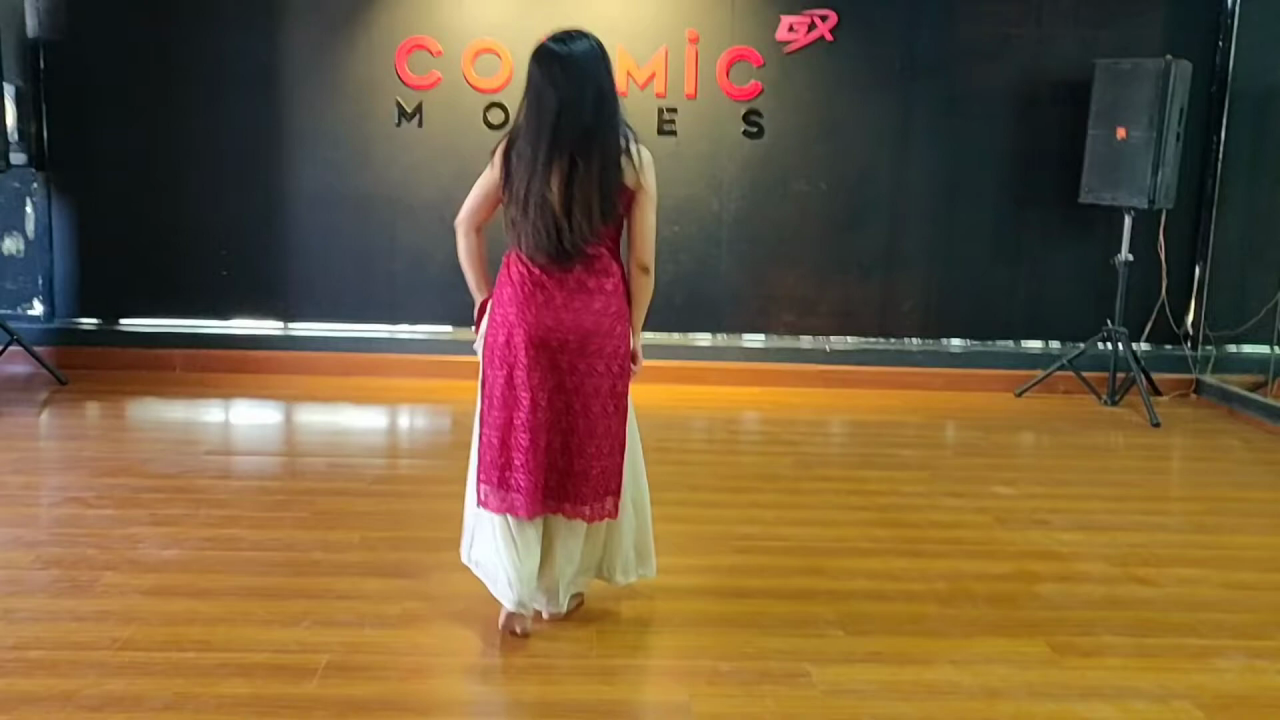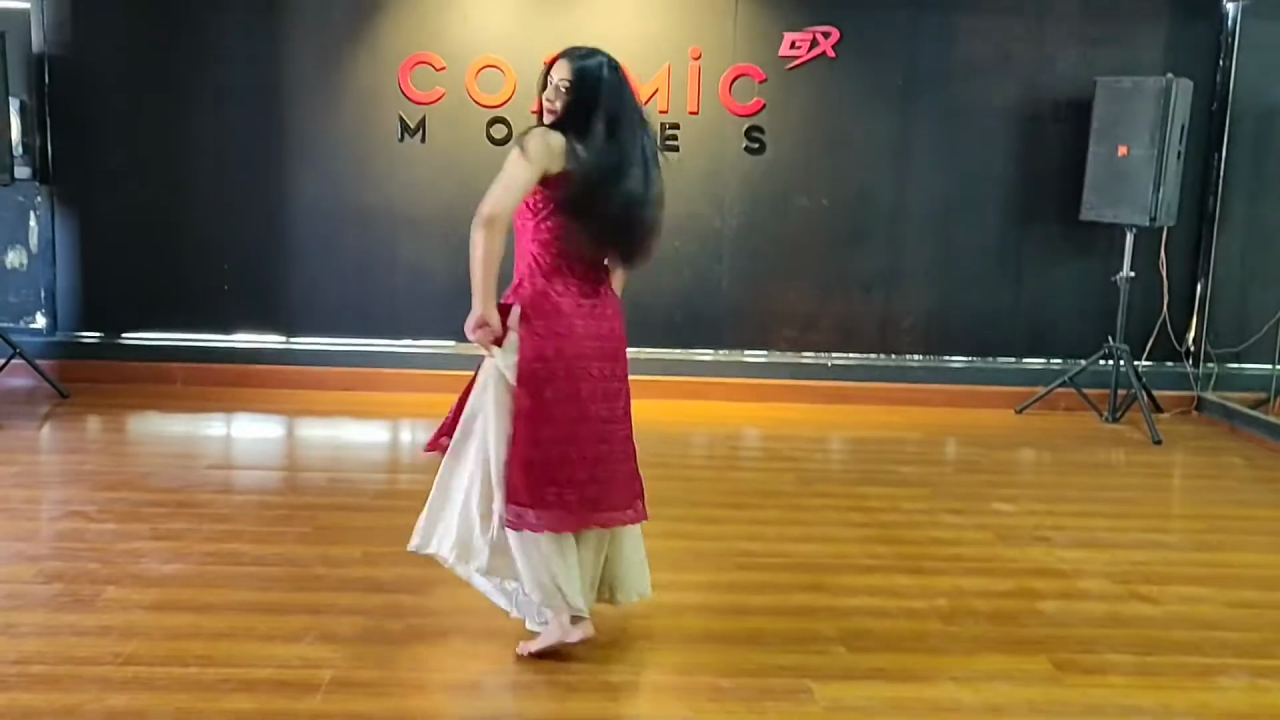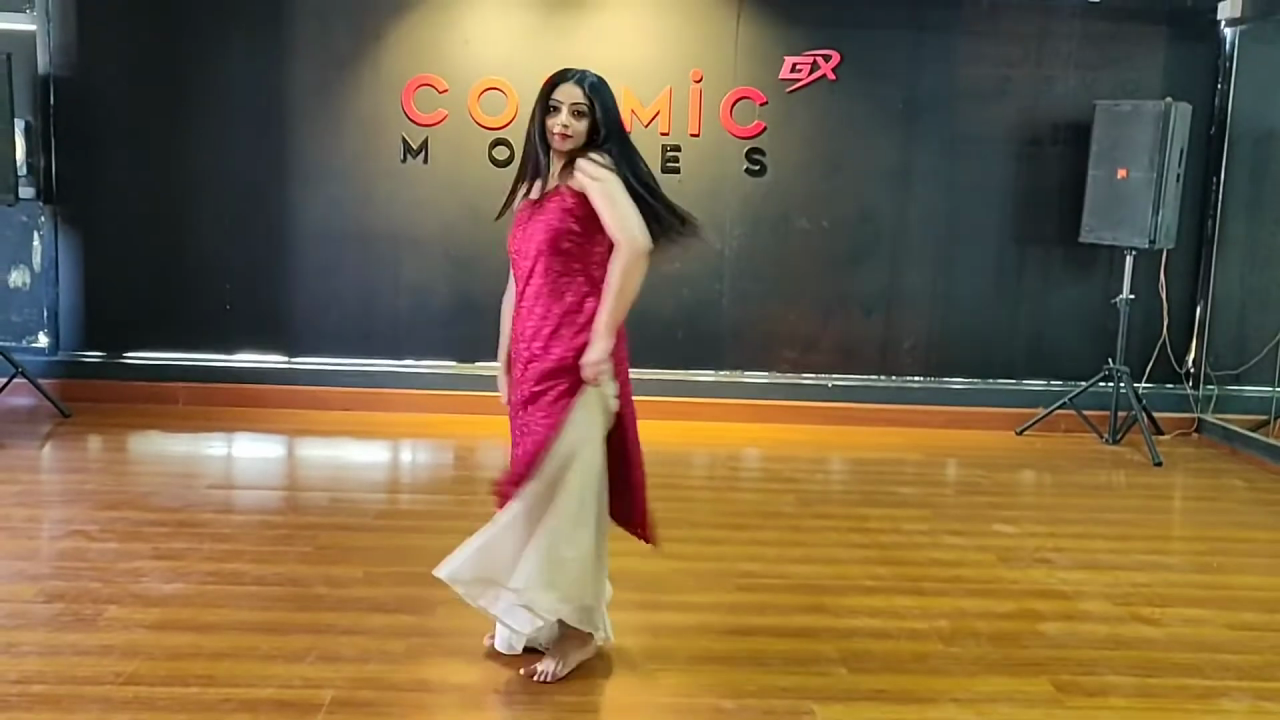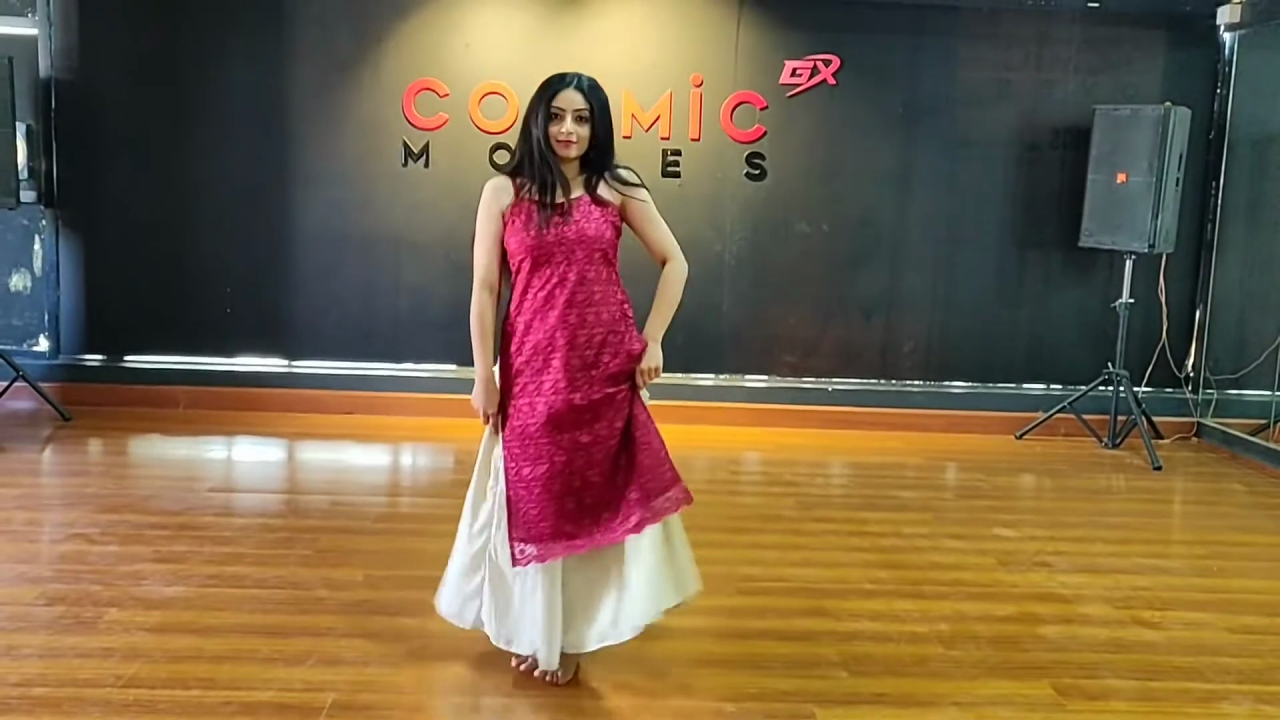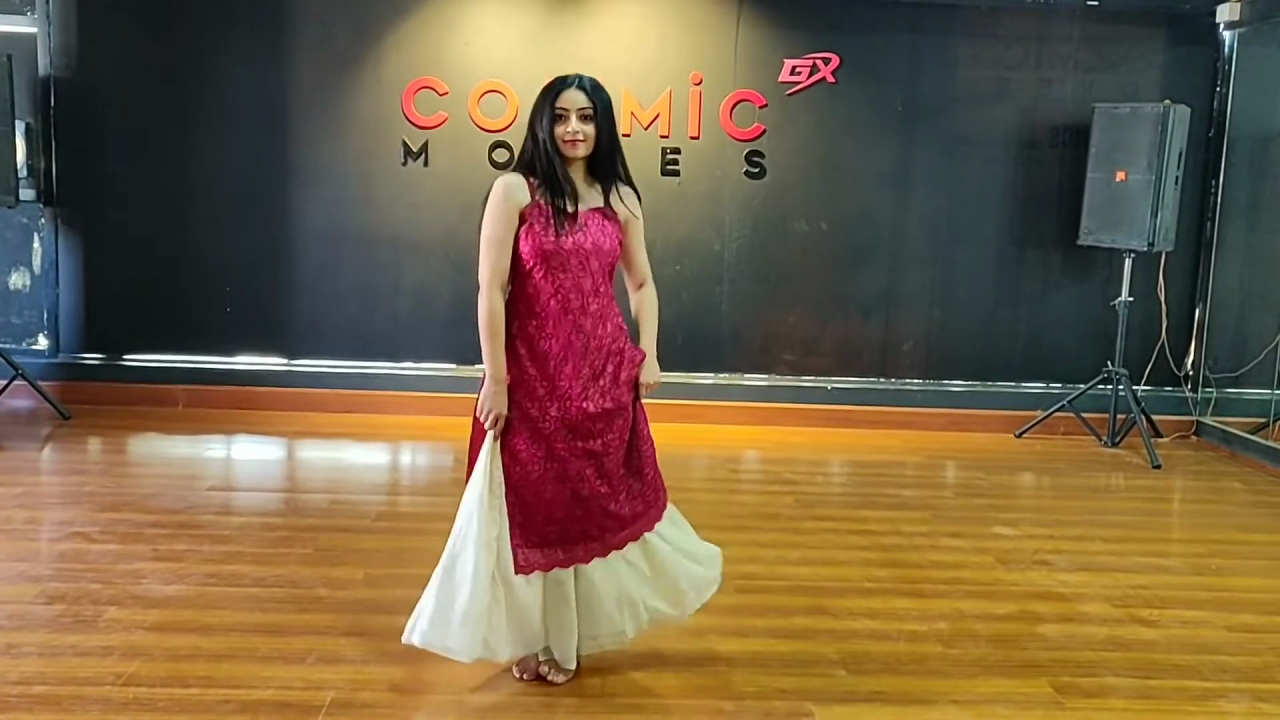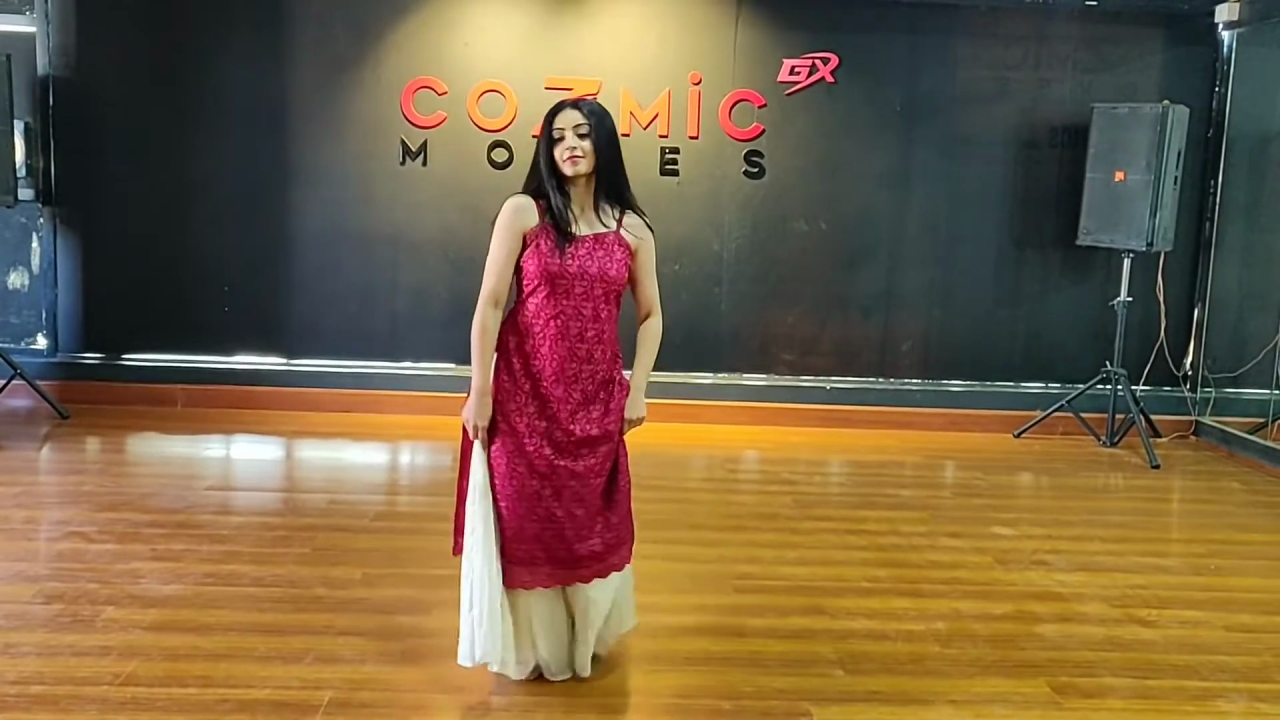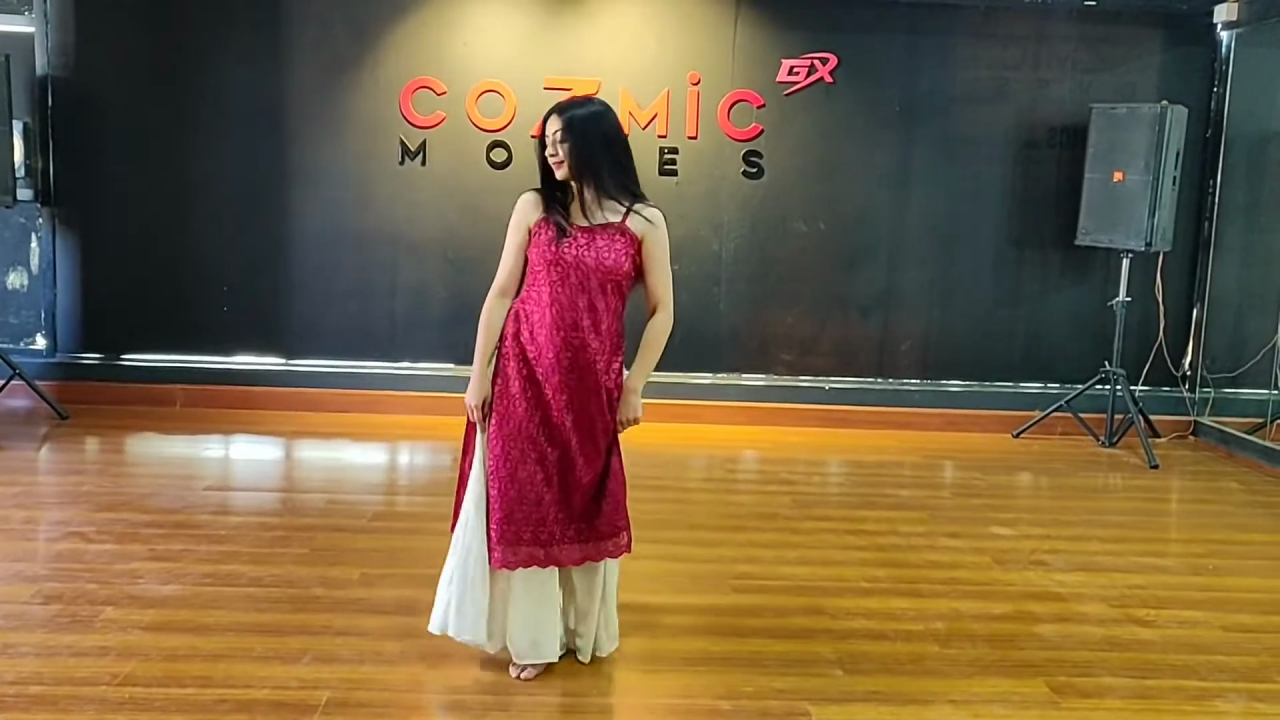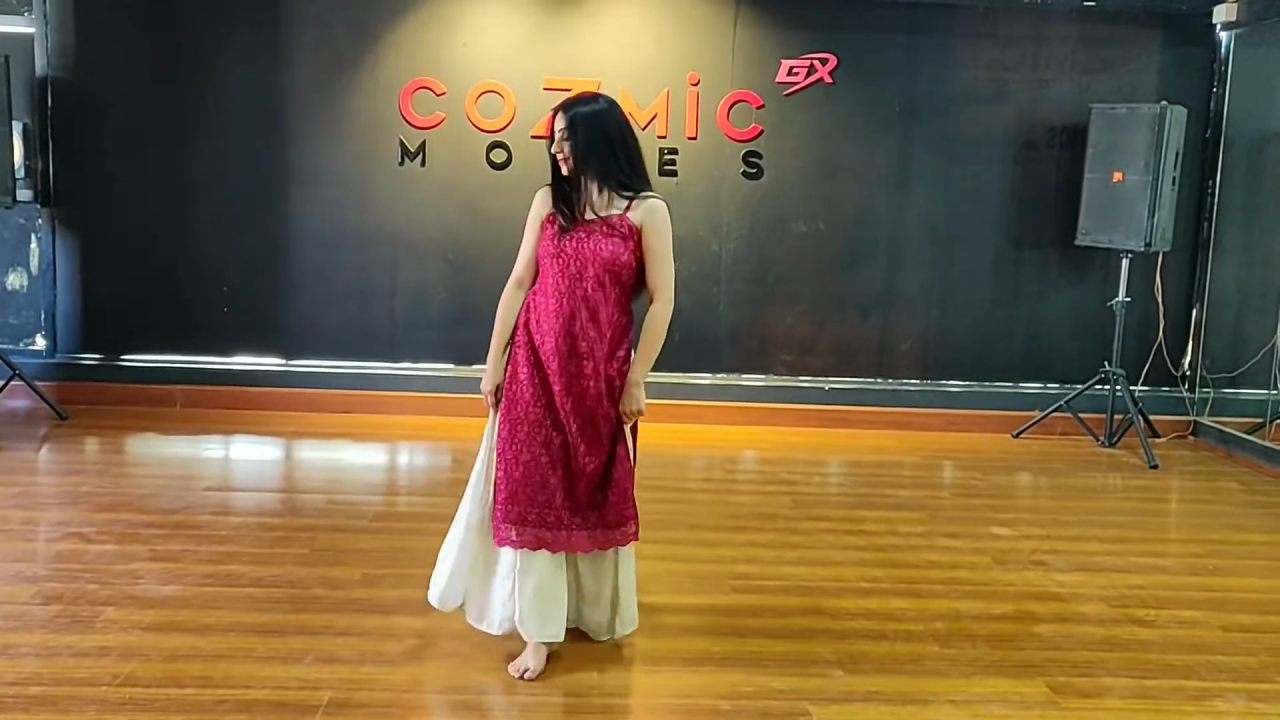
dt=0.3s
person 1, frame 1
left shoulder: (519, 144)
right shoulder: (630, 157)
left elbow: (468, 225)
right elbow: (643, 262)
left wrist: (484, 300)
right wrist: (631, 331)
left hip: (521, 314)
right hip: (597, 322)
left knee: (517, 453)
right knee: (587, 454)
left ankle: (519, 593)
right ankle: (562, 587)
person 1, frame 2
left shoulder: (544, 146)
right shoulder: (625, 166)
left elbow: (490, 219)
left wrist: (483, 303)
left hip: (544, 325)
right hip: (600, 329)
left knee: (529, 467)
right knee: (586, 469)
left ankle: (563, 611)
right ankle: (572, 598)
person 1, frame 3
left shoulder: (592, 170)
right shoulder: (523, 188)
left elbow: (636, 245)
left wrist: (604, 339)
right wrist: (506, 359)
left hip: (578, 360)
right hip: (536, 361)
left knee: (559, 489)
right knee: (538, 489)
left ankle: (577, 628)
right ankle: (534, 621)
person 1, frame 4
left shoulder: (617, 187)
right shoulder: (503, 192)
left elbow: (674, 262)
right elbow: (485, 290)
left wrist: (653, 340)
right wrist: (485, 374)
left hip: (607, 369)
right hip: (533, 370)
left knee: (599, 495)
right knee: (533, 501)
left ankle: (568, 636)
right ankle: (535, 633)
person 1, frame 5
left shoulder: (620, 200)
right shoulder: (514, 190)
left elbow: (641, 283)
right elbow: (491, 289)
left wrist: (647, 354)
right wrist: (495, 381)
left hip: (606, 377)
right hip: (533, 375)
left knee: (604, 502)
right knee: (533, 505)
left ankle: (578, 634)
right ankle: (535, 638)
person 1, frame 6
left shoulder: (632, 227)
right shoulder: (522, 213)
left elbow: (650, 315)
right elbow: (489, 305)
left wrist: (638, 388)
right wrist: (480, 392)
left hip: (595, 401)
right hip: (524, 393)
left knee: (592, 523)
right knee: (526, 521)
left ankle: (583, 636)
right ankle: (535, 646)
person 1, frame 7
left shoulder: (643, 220)
right shoulder: (534, 207)
left elbow: (662, 311)
right elbow: (501, 293)
left wrist: (634, 389)
right wrist: (480, 374)
left hip: (594, 384)
right hip: (524, 377)
left knee: (589, 508)
right knee: (523, 506)
left ankle: (584, 626)
right ankle: (533, 640)
person 1, frame 8
left shoulder: (647, 211)
right shoulder: (549, 201)
left elbow: (662, 302)
right elbow: (519, 283)
left wrist: (635, 382)
right wrist: (494, 362)
left hip: (602, 374)
right hip: (536, 366)
left knee: (596, 496)
right knee: (532, 494)
left ankle: (592, 612)
right ankle: (539, 630)
